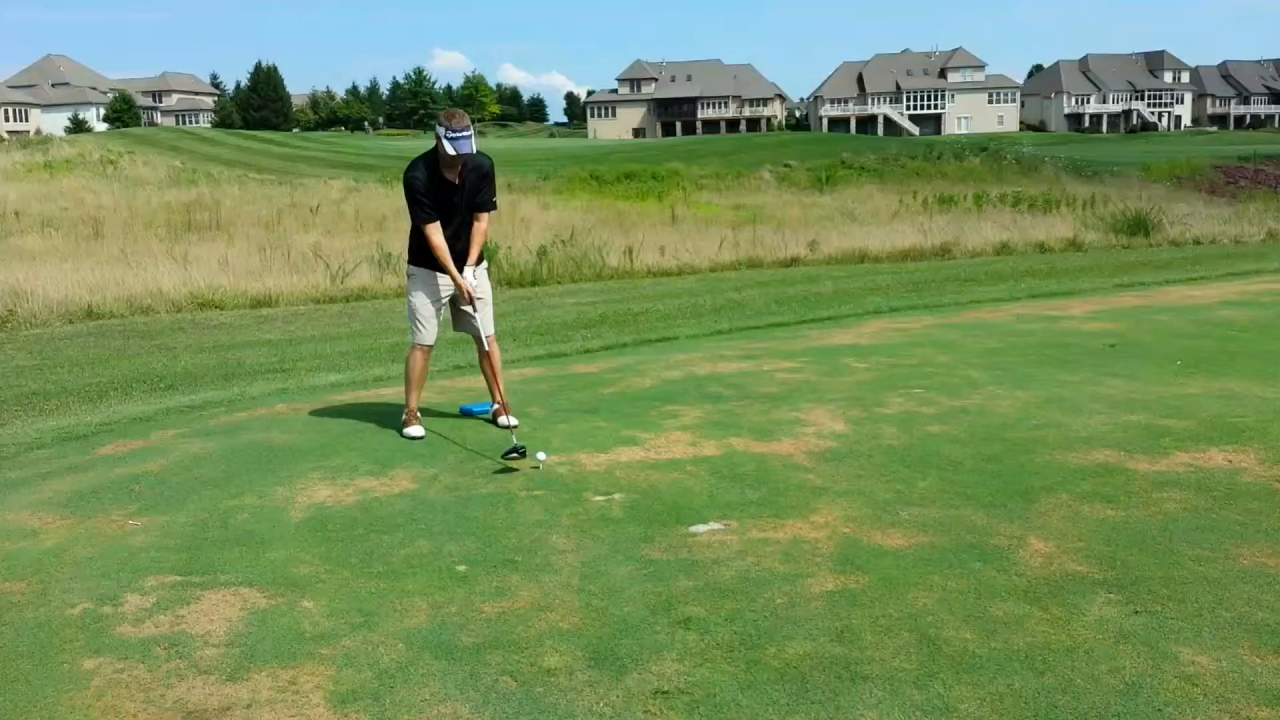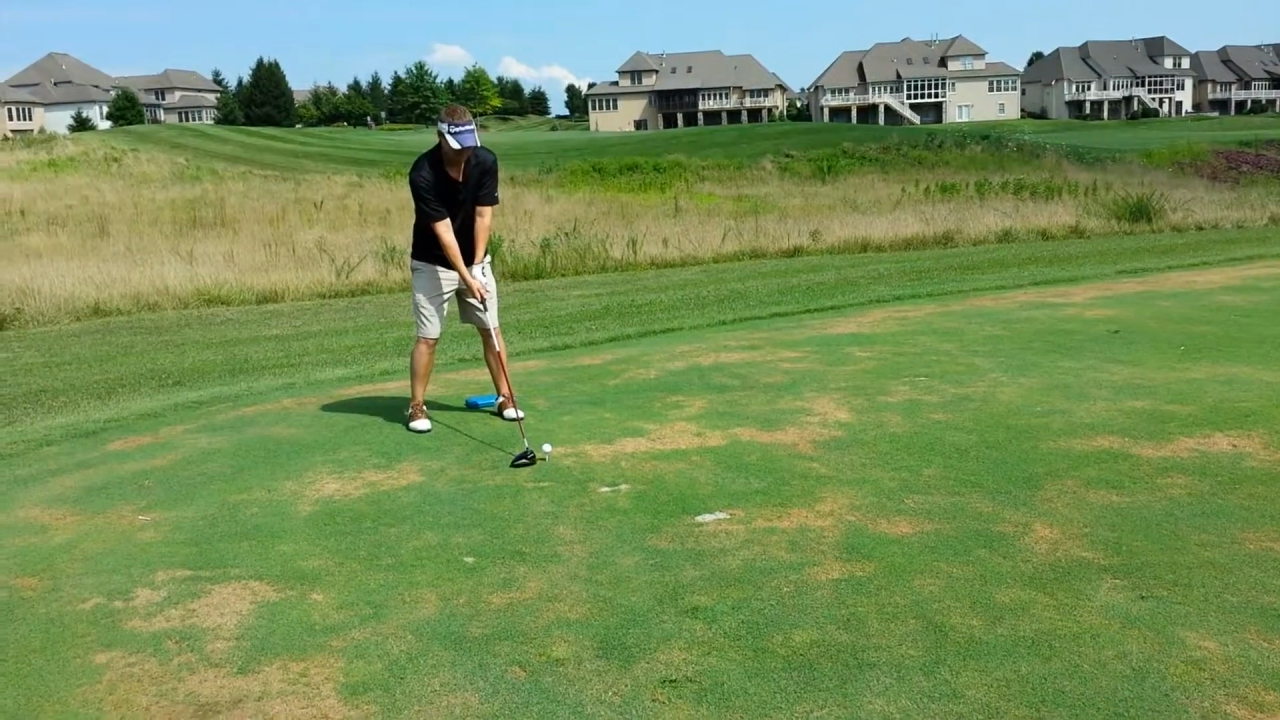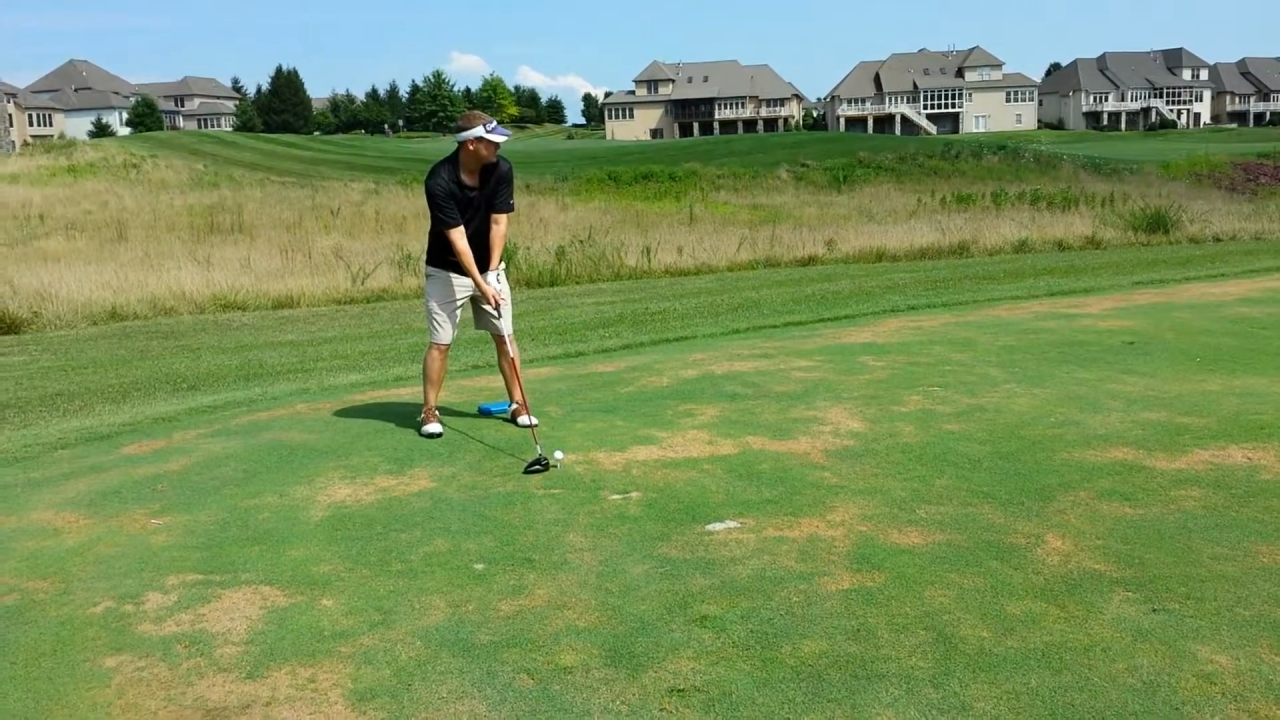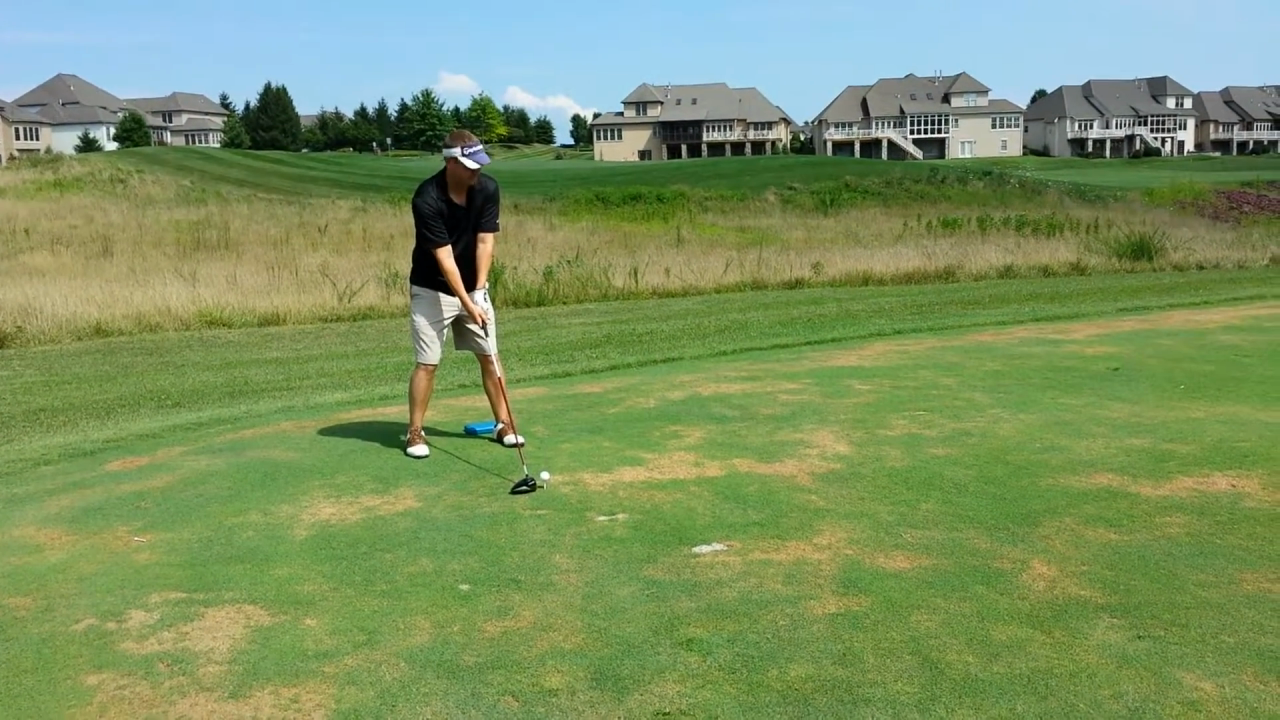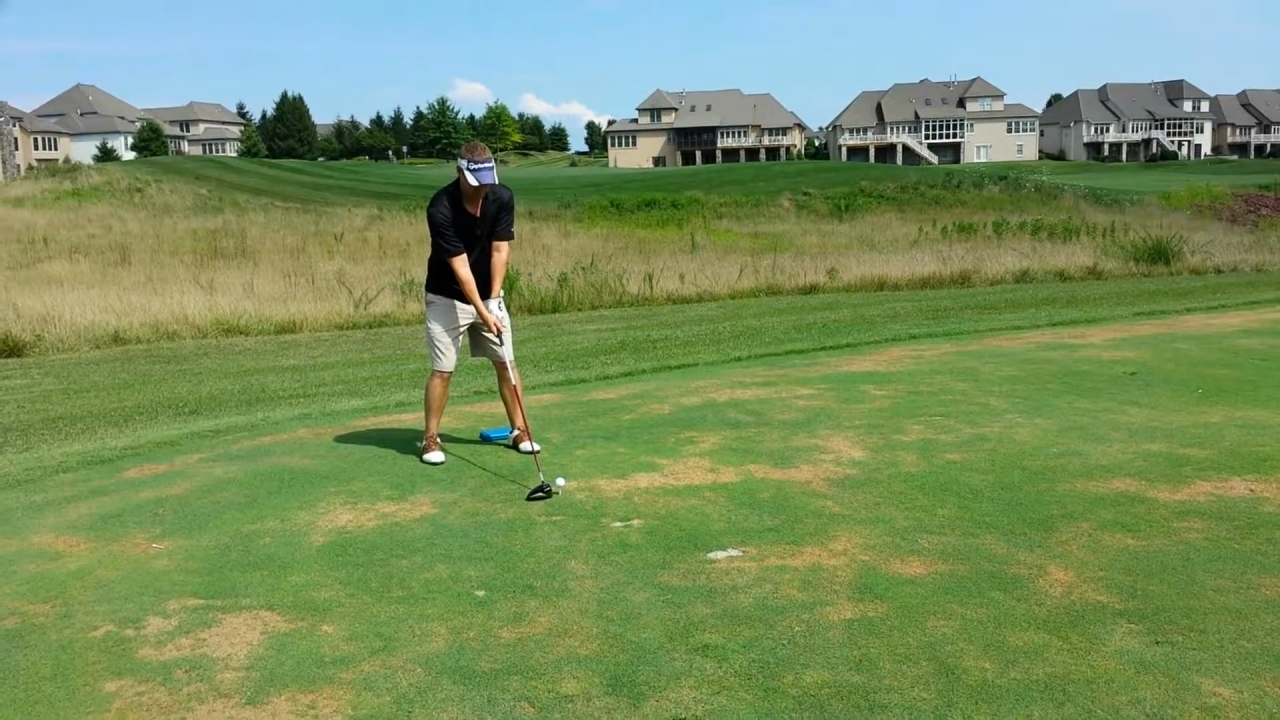
dt=1s
person 1, frame 1
left shoulder: (483, 166)
right shoulder: (417, 174)
left elbow: (482, 220)
right elbow: (433, 232)
left wrist: (470, 268)
right wrist: (455, 277)
left hip: (472, 265)
right hip: (429, 268)
left knee: (487, 336)
right knee: (423, 342)
left ankle: (499, 405)
right ankle: (411, 412)
person 1, frame 2
left shoulder: (485, 161)
right shoulder: (423, 173)
left elbow: (483, 215)
right elbow: (443, 230)
left wrist: (478, 265)
right wrist: (465, 277)
left hip: (475, 260)
right hip: (432, 263)
left knee: (491, 329)
right knee: (428, 336)
left ankle: (504, 397)
right ankle: (417, 405)
person 1, frame 3
left shoulder: (502, 169)
right shoulder: (439, 180)
left elbow: (499, 223)
right elbow: (457, 238)
left wrist: (493, 271)
right wrist: (479, 284)
left hip: (489, 267)
right hip: (446, 270)
left knee: (505, 336)
right knee: (440, 342)
left ankle: (517, 404)
right ankle: (429, 411)
person 1, frame 4
left shoulder: (488, 189)
right shoulder: (426, 199)
left elbow: (485, 241)
right elbow: (444, 257)
left wrist: (480, 290)
right wrist: (466, 303)
left hip: (473, 287)
right hip: (432, 290)
left knee: (489, 356)
right knee: (427, 362)
left ankle: (503, 424)
right ankle: (415, 432)
person 1, frame 5
left shoulder: (502, 197)
right shoulder: (441, 208)
left elbow: (499, 250)
right elbow: (459, 266)
left wrist: (494, 299)
right wrist: (481, 312)
left hip: (488, 294)
right hip: (447, 297)
left knee: (505, 362)
right knee: (442, 369)
left ankle: (518, 430)
right ankle: (431, 438)
